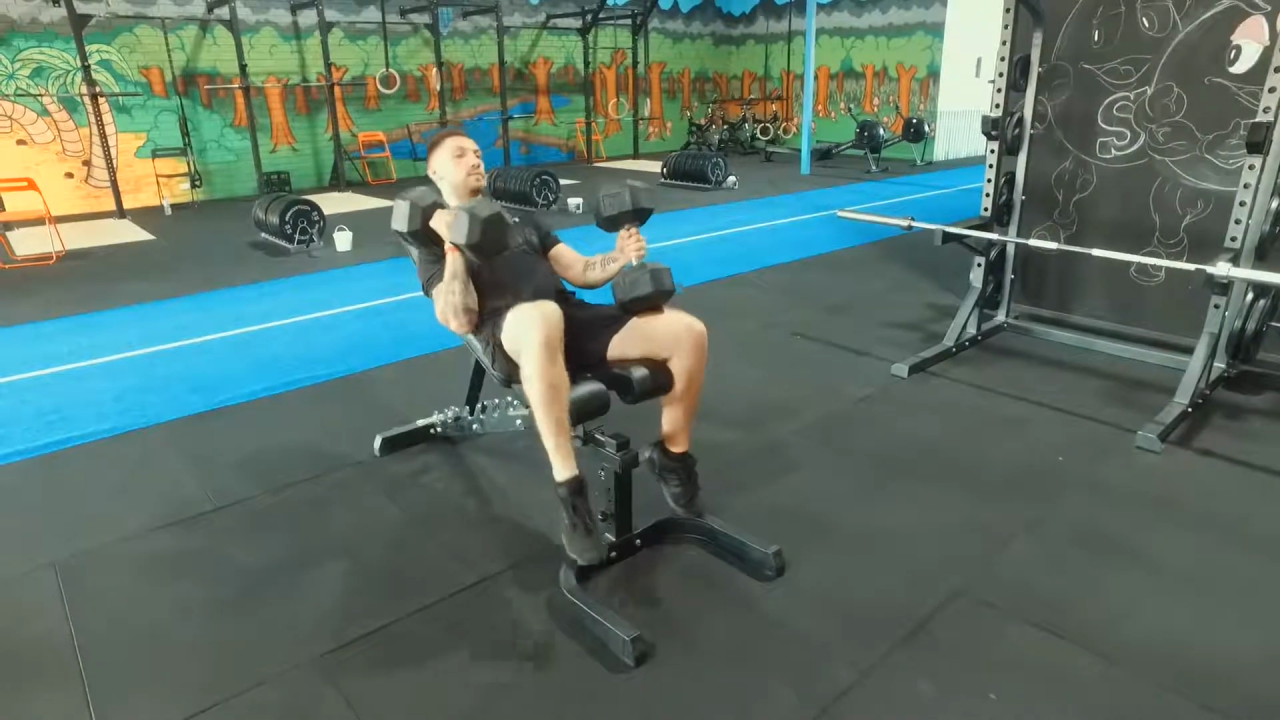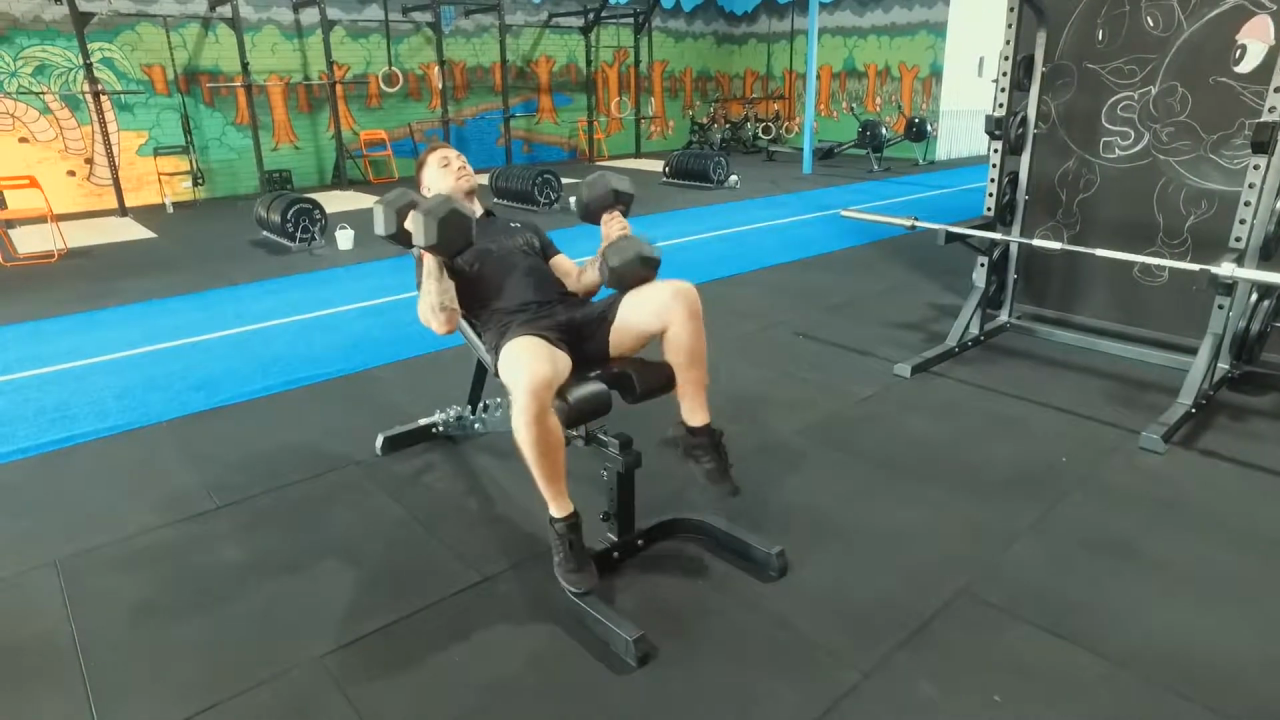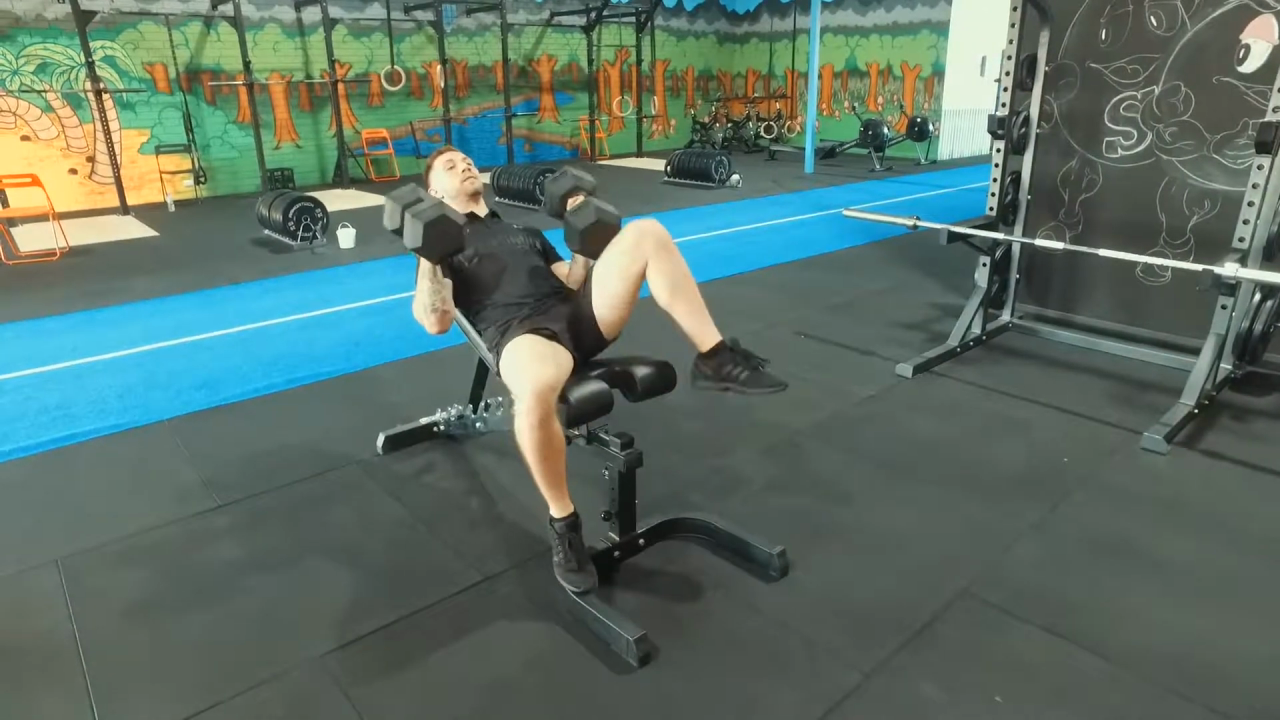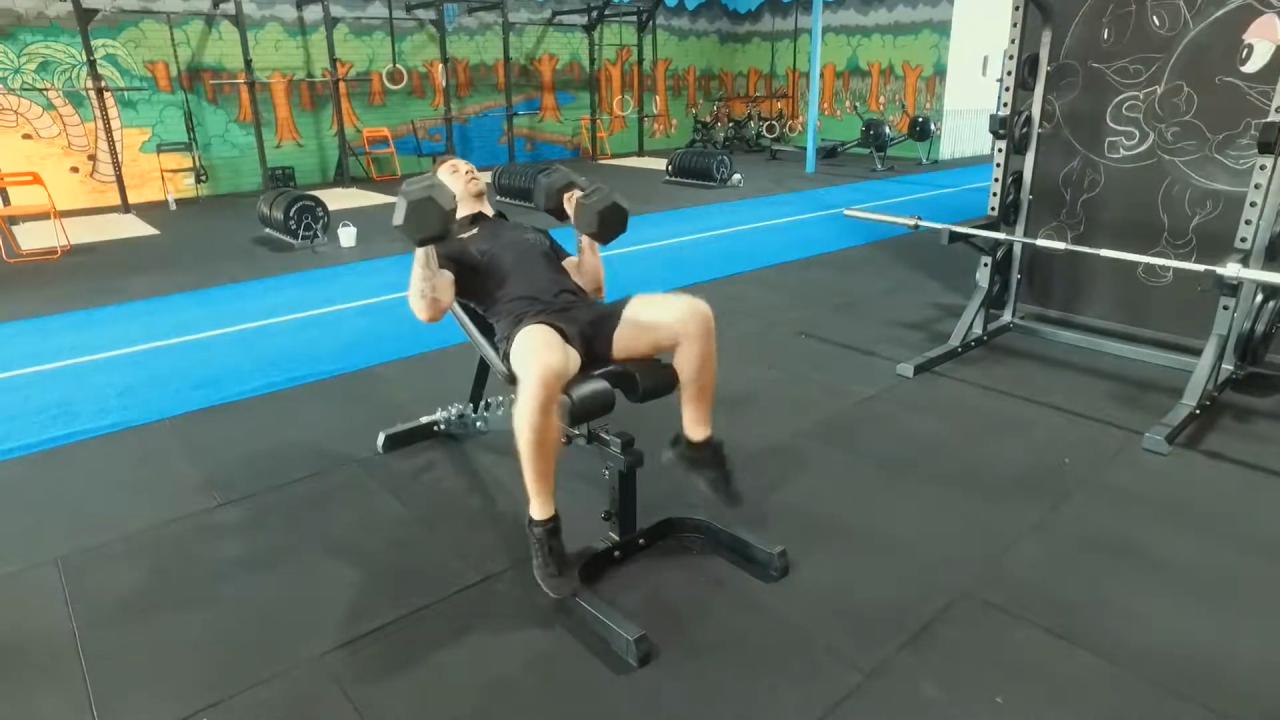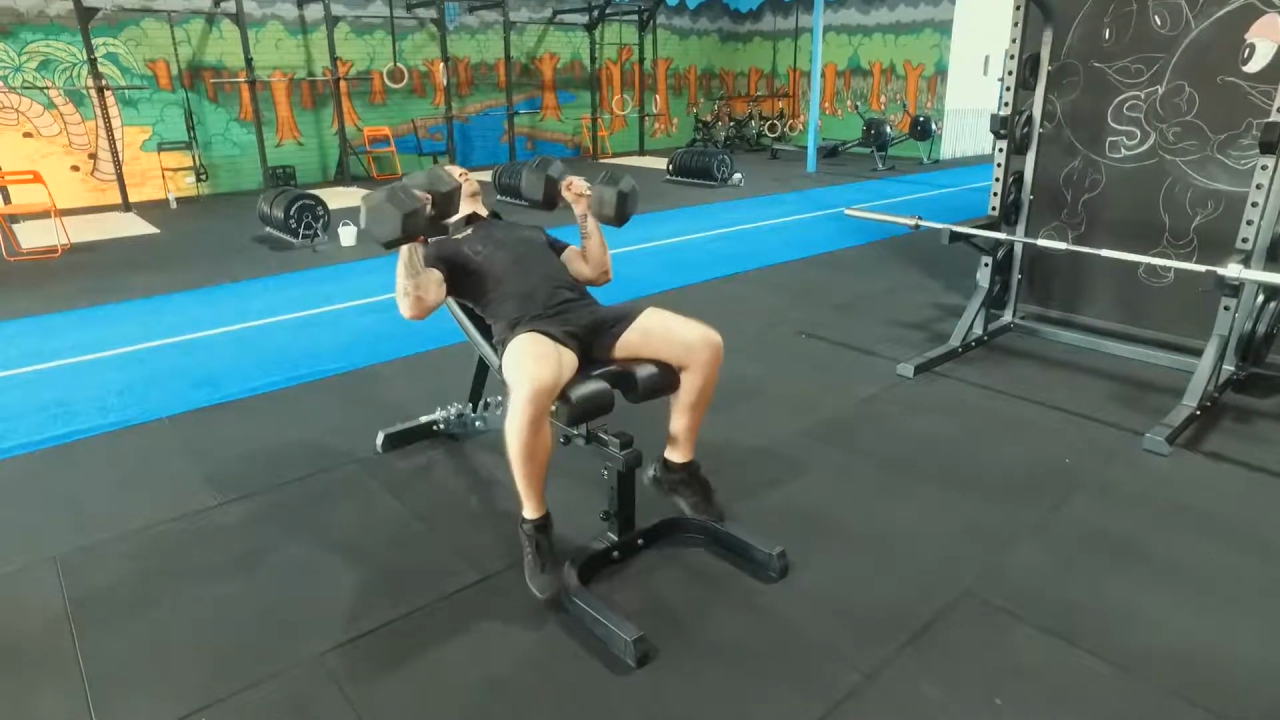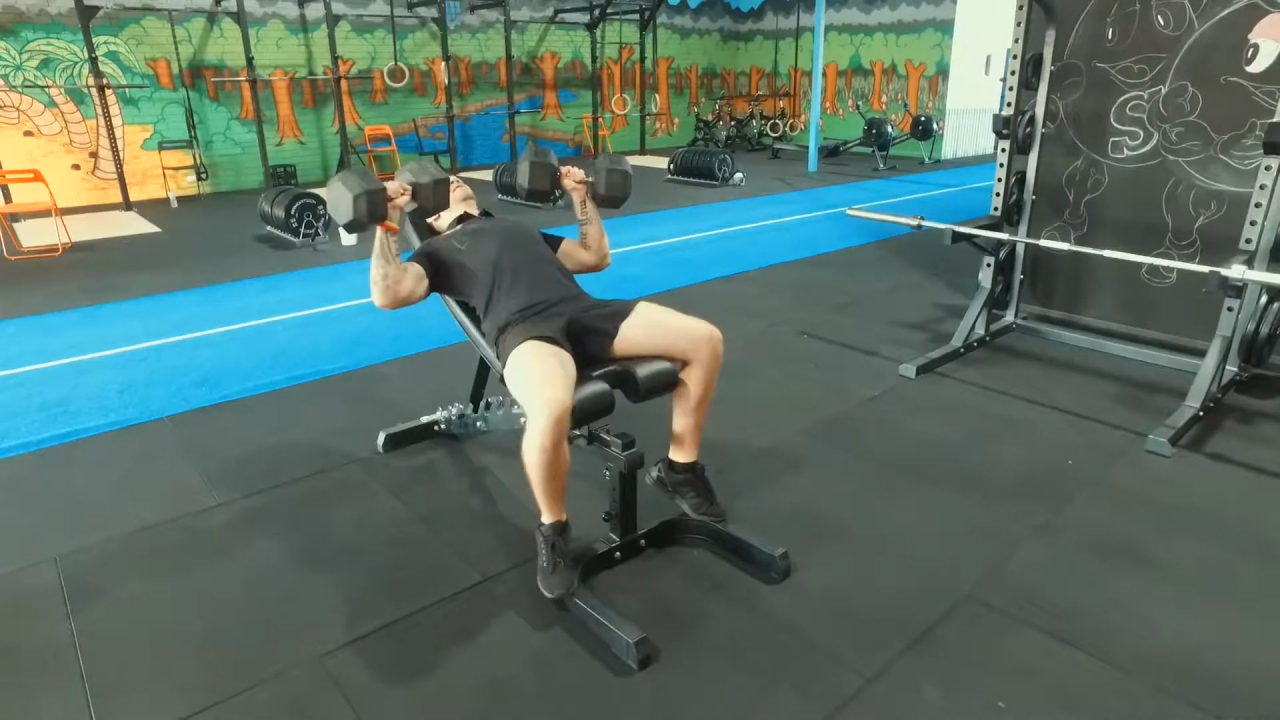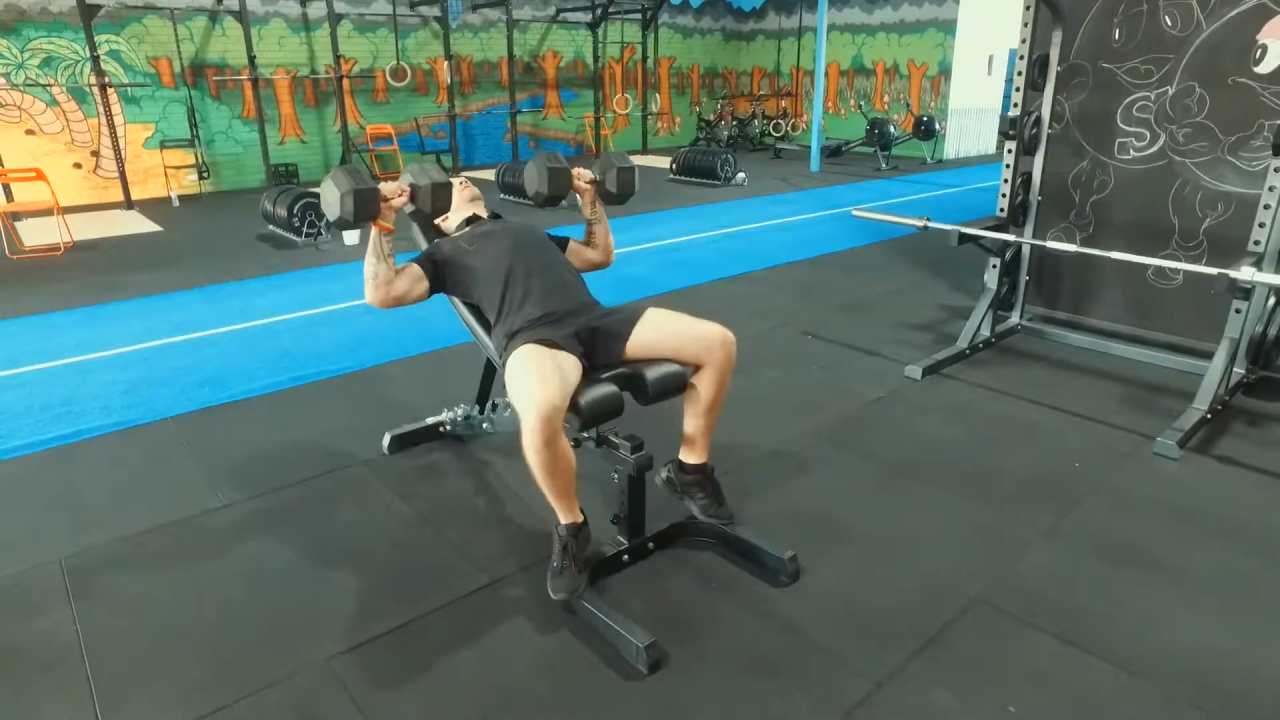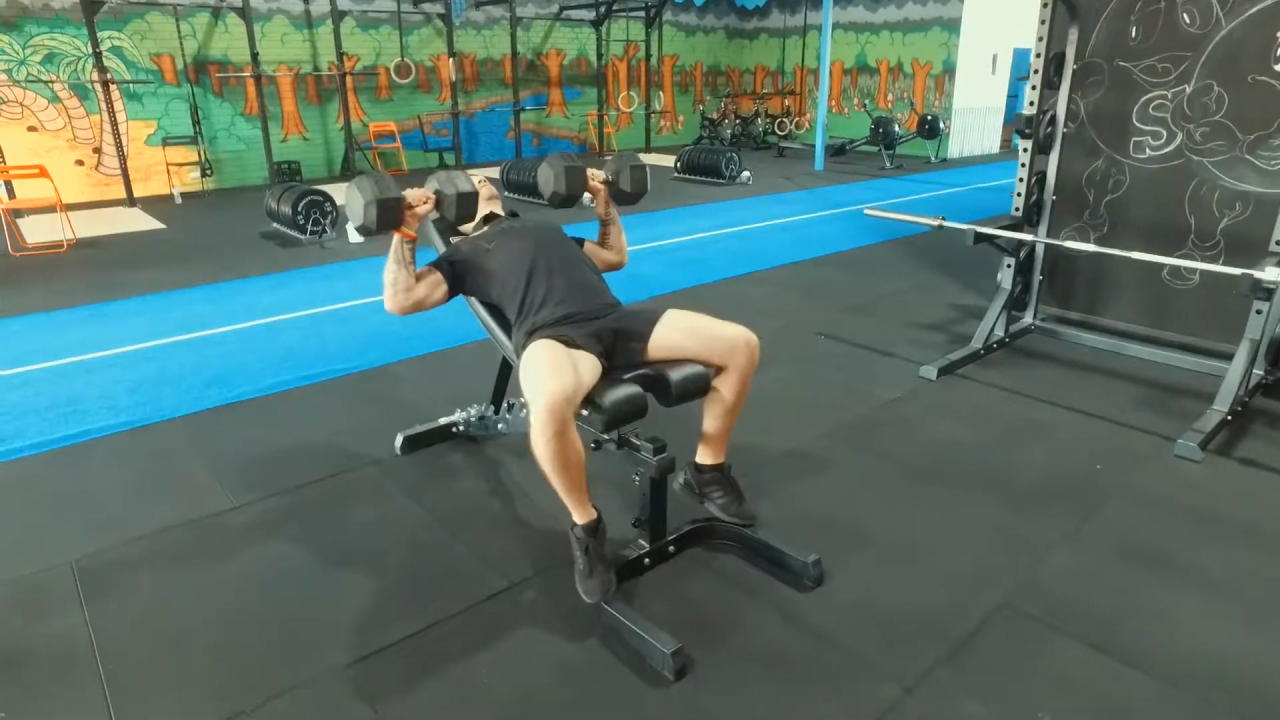
dt=0.3s
person 1, frame 1
left shoulder: (522, 219)
right shoulder: (437, 244)
left elbow: (579, 272)
right elbow: (460, 321)
left wrist: (621, 258)
right wrist: (454, 252)
left hip: (577, 318)
right hip: (515, 328)
left knee: (689, 335)
right knee: (543, 320)
left ankle: (671, 458)
right ankle: (569, 486)
person 1, frame 2
left shoulder: (521, 226)
right shoulder: (440, 250)
left elbow: (578, 282)
right elbow: (442, 321)
left wrist: (610, 247)
right wrist: (428, 252)
left hip: (580, 318)
right hip: (520, 334)
left knee: (678, 295)
right knee: (533, 384)
left ankle: (697, 435)
right ankle: (563, 524)
person 1, frame 3
left shoulder: (525, 232)
right elbow: (435, 321)
left hip: (580, 317)
right hip: (522, 333)
left knee: (644, 234)
right knee: (536, 390)
left ankle: (716, 358)
right ankle: (563, 524)
person 1, frame 4
left shoulder: (534, 232)
right shoulder: (449, 246)
left elbow: (592, 286)
right elbow: (428, 308)
left wrist: (582, 228)
left hip: (591, 317)
right hip: (533, 327)
left knee: (694, 316)
right knee: (543, 374)
left ankle: (696, 442)
right ankle: (542, 523)
person 1, frame 5
left shoulder: (529, 231)
right shoulder: (446, 250)
left elbow: (599, 272)
right elbow: (414, 306)
left wrist: (583, 212)
left hip: (592, 317)
right hip: (533, 330)
left knee: (706, 345)
right knee: (532, 390)
left ankle: (676, 467)
right ankle: (535, 524)
person 1, frame 6
left shoulder: (523, 229)
right shoulder: (437, 250)
left elbow: (596, 258)
right elbow: (388, 295)
left wrist: (581, 198)
right wrist: (387, 221)
left hip: (586, 311)
right hip: (525, 328)
left knee: (705, 341)
right knee: (551, 412)
left ankle: (680, 468)
right ankle: (552, 529)
person 1, frame 7
left shoulder: (530, 230)
right shoulder: (445, 253)
left elbow: (601, 255)
right elbow: (381, 293)
left wrist: (589, 199)
right wrist: (384, 221)
left hip: (597, 319)
right hip: (534, 335)
left knee: (718, 343)
right knee: (542, 412)
left ankle: (689, 470)
right ankle: (570, 527)
person 1, frame 8
left shoulder: (544, 227)
right shoulder: (464, 253)
left elbow: (615, 256)
right elbow: (400, 300)
left wrist: (603, 200)
right wrist: (407, 228)
left hip: (618, 319)
right hip: (554, 333)
left knee: (741, 345)
right knee: (551, 403)
left ankle: (707, 471)
right ankle: (586, 527)
